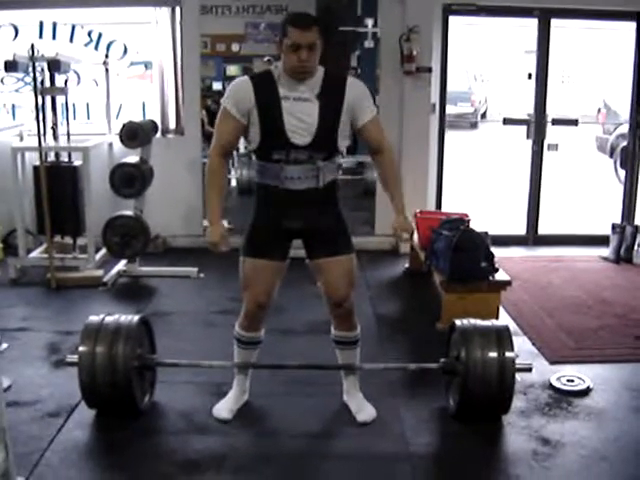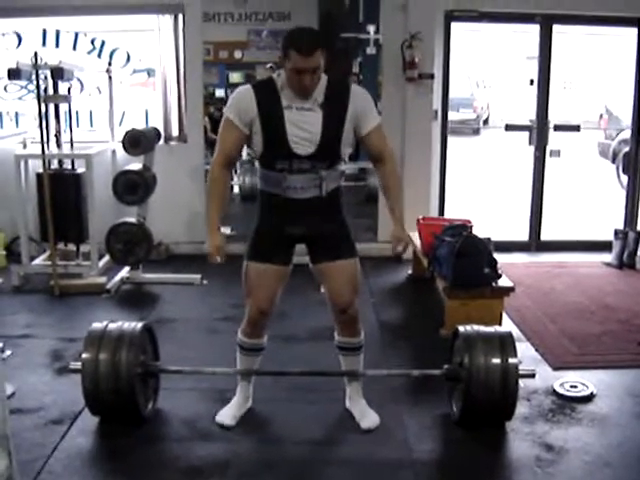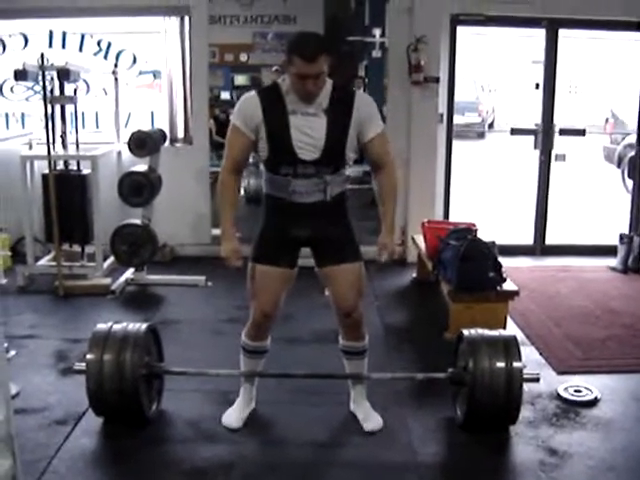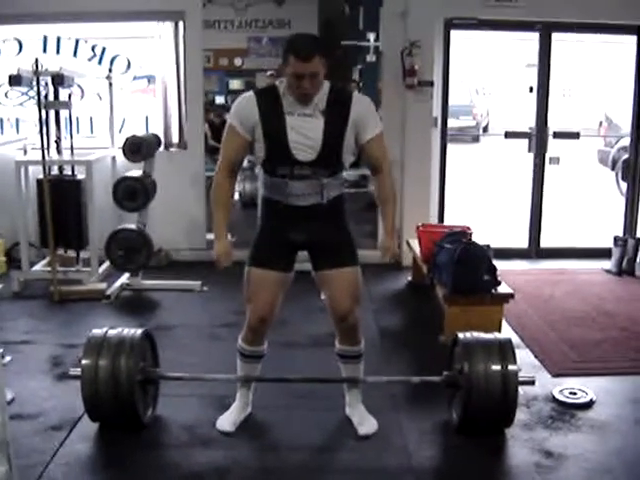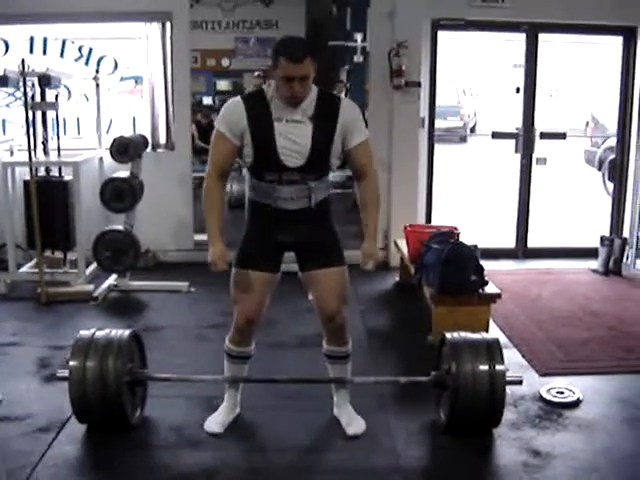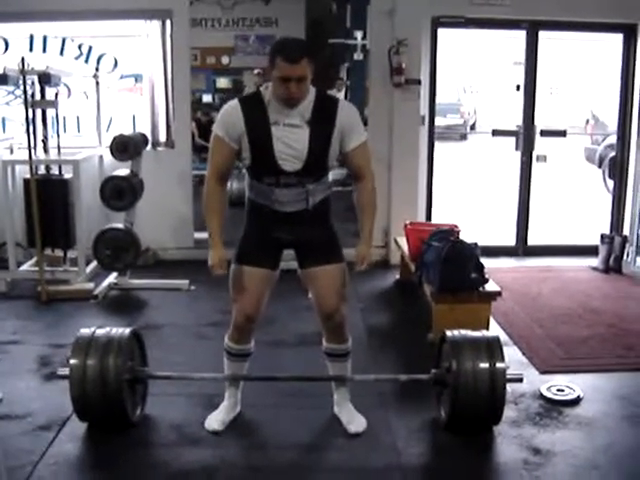
dt=0.4s
person 1, frame 1
left shoulder: (348, 90)
right shoulder: (247, 89)
left elbow: (381, 150)
right elbow: (218, 154)
left wrist: (399, 209)
right wrist: (214, 219)
left hip: (324, 208)
right hip: (271, 208)
left knee: (342, 303)
right knee: (254, 305)
left ankle: (351, 389)
right ankle: (239, 387)
person 1, frame 2
left shoulder: (352, 98)
right shoulder: (250, 98)
left elbow: (383, 159)
right elbow: (222, 165)
left wrist: (398, 221)
right wrist: (213, 229)
left hip: (327, 215)
right hip: (274, 216)
left knee: (347, 308)
right knee: (257, 311)
left ankle: (355, 395)
right ankle: (242, 393)
person 1, frame 3
left shoulder: (357, 104)
right shoulder: (256, 105)
left elbow: (384, 166)
right elbow: (231, 170)
left wrist: (387, 229)
right wrist: (228, 234)
left hip: (332, 218)
right hip: (279, 219)
left knee: (351, 312)
right knee: (261, 314)
left ankle: (359, 397)
right ankle: (246, 395)
person 1, frame 4
left shoulder: (355, 106)
right shoulder: (252, 105)
left elbow: (381, 169)
right elbow: (226, 171)
left wrist: (389, 230)
right wrist: (220, 234)
left hip: (329, 222)
right hip: (277, 222)
left knee: (347, 316)
right knee: (257, 318)
left ankle: (354, 401)
right ankle: (243, 400)
person 1, frame 5
left shoulder: (342, 111)
right shoulder: (241, 110)
left elbow: (366, 175)
right elbow: (216, 176)
left wrist: (370, 236)
right wrist: (215, 239)
left hip: (316, 223)
right hip: (263, 223)
left knee: (334, 316)
right knee: (244, 319)
left ankle: (342, 402)
right ankle: (231, 401)
person 1, frame 6
left shoulder: (340, 113)
right shoulder: (238, 113)
left elbow: (363, 177)
right elbow: (216, 179)
left wrist: (366, 239)
right wrist: (216, 243)
left hip: (315, 222)
right hip: (262, 222)
left knee: (334, 314)
right knee: (243, 317)
left ankle: (342, 399)
right ankle: (231, 398)
